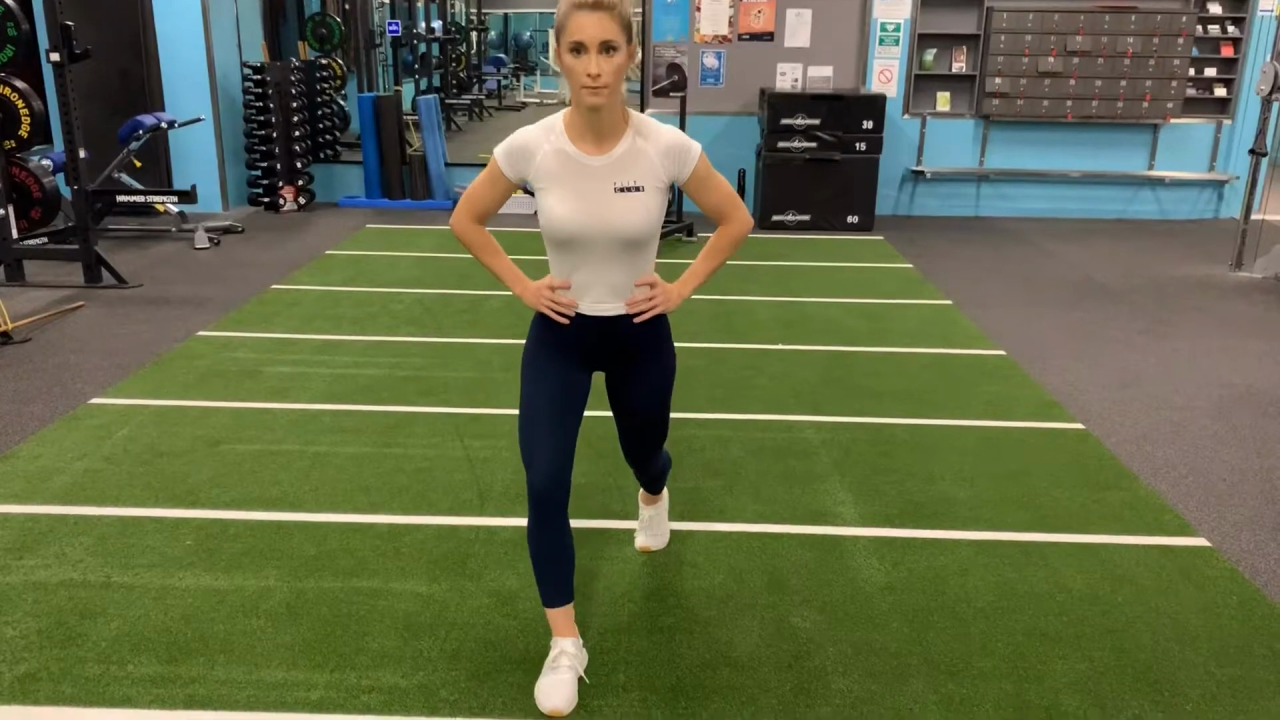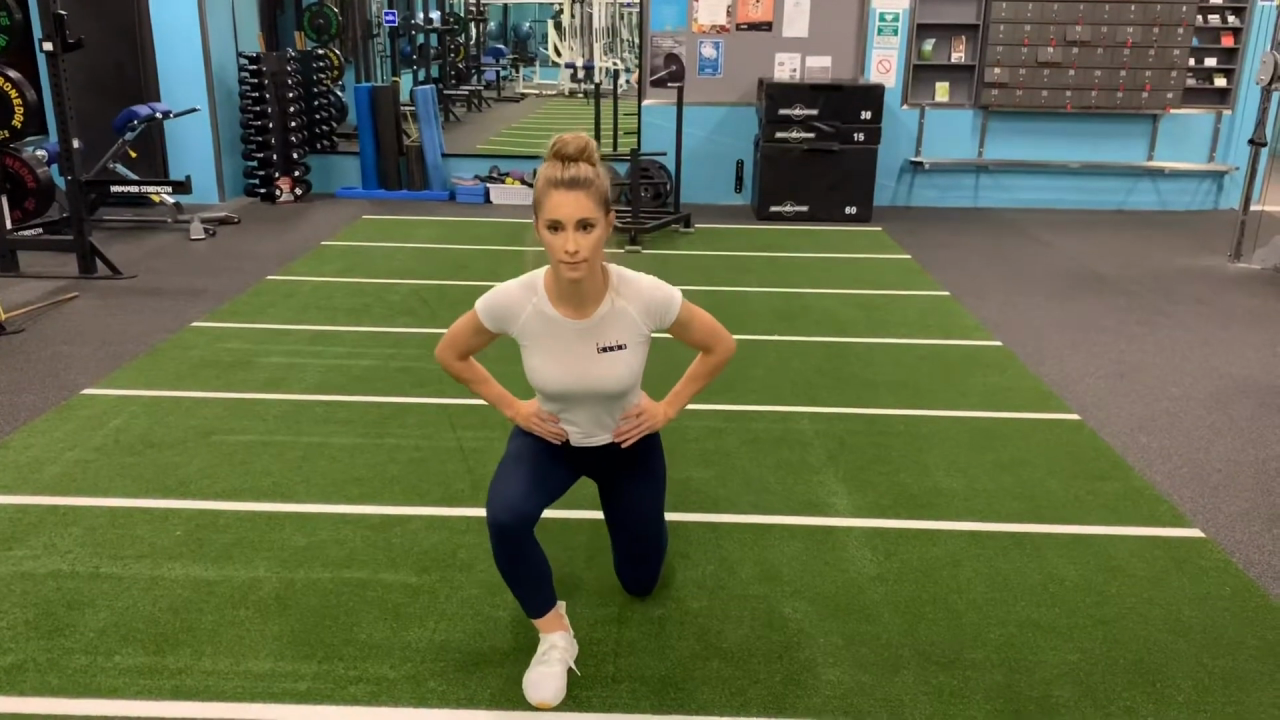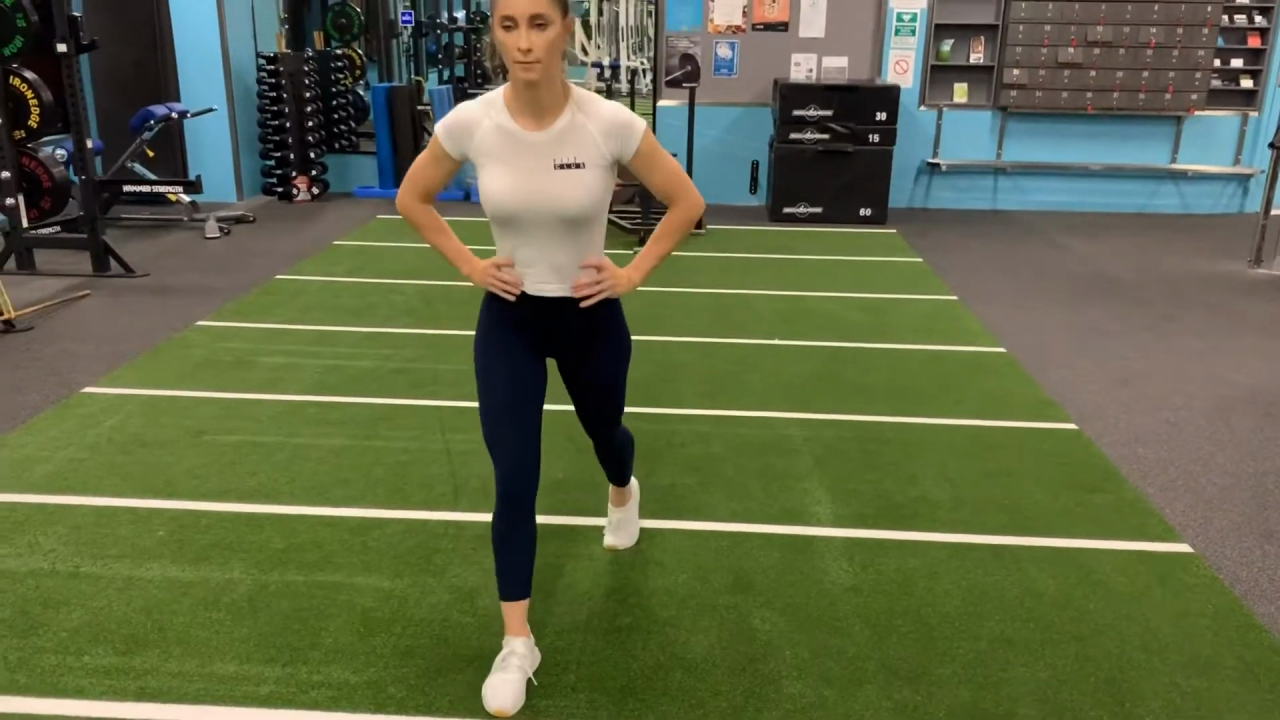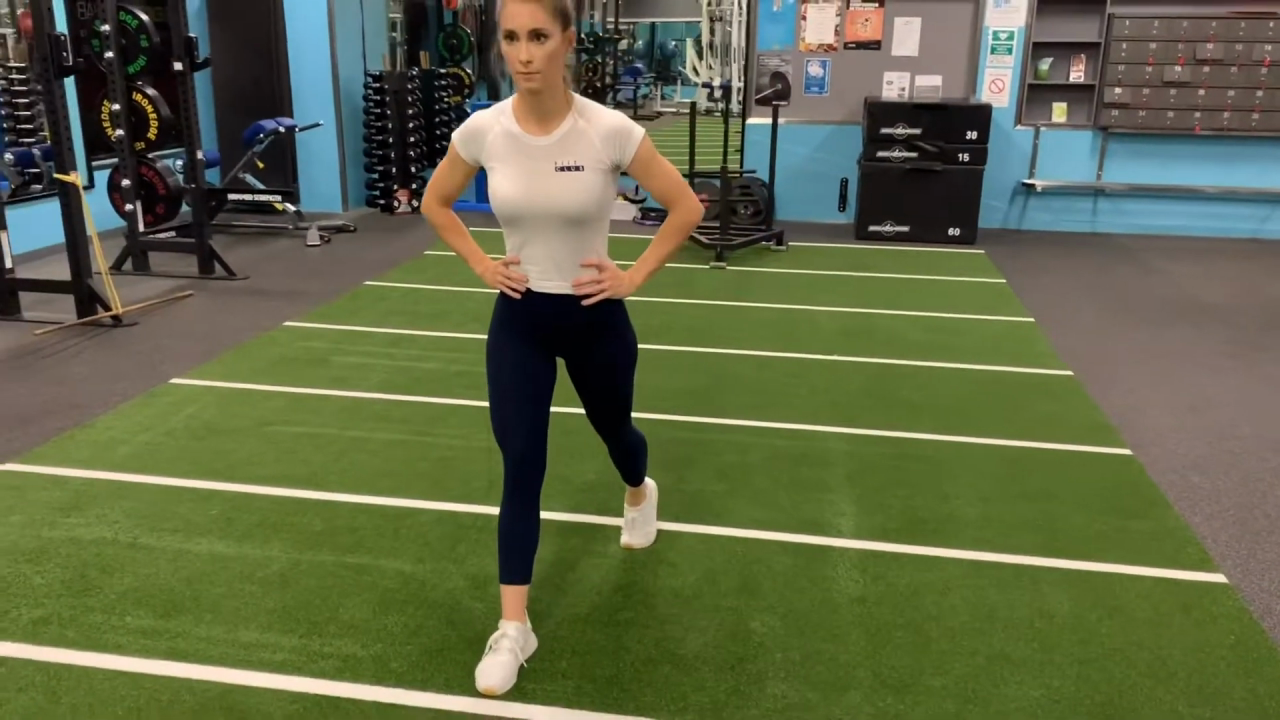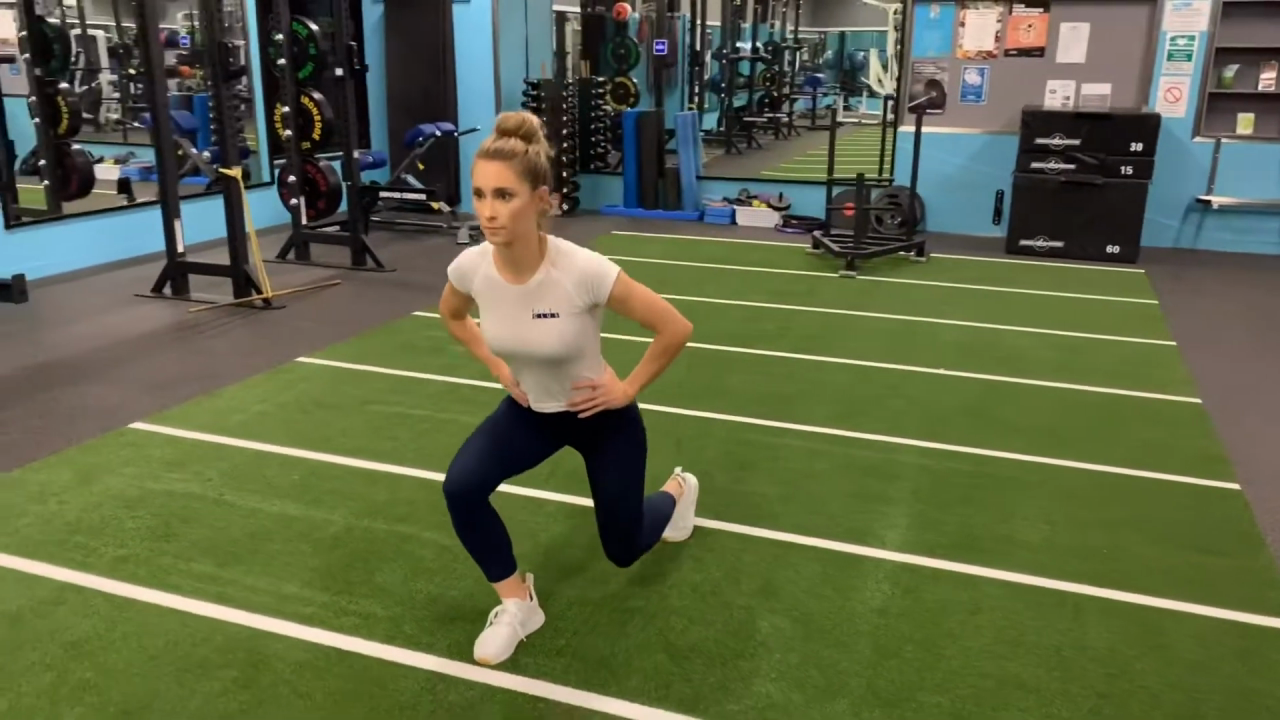
dt=1s
person 1, frame 1
left shoulder: (667, 146)
right shoulder: (529, 145)
left elbow: (736, 222)
right elbow: (466, 222)
left wrist: (682, 288)
right wrist: (522, 287)
left hip: (640, 335)
right hip: (560, 335)
left knee: (644, 454)
right knee: (546, 488)
left ankle: (654, 496)
right ankle: (564, 644)
person 1, frame 2
left shoulder: (647, 296)
right shoulder: (511, 300)
left elbow: (720, 346)
right elbow: (450, 354)
left wrist: (667, 408)
right wrist: (513, 408)
left hip: (627, 443)
right hip: (550, 438)
left knee: (639, 582)
right knee: (506, 519)
left ankle: (639, 506)
right ankle: (554, 636)
person 1, frame 3
left shoulder: (609, 122)
right shoulder: (469, 121)
left elbow: (687, 203)
right elbow: (412, 199)
left wrist: (633, 274)
right wrist: (469, 265)
left hip: (591, 320)
right hip: (509, 321)
left knee: (603, 429)
right knee: (514, 479)
left ankle: (623, 492)
right ankle: (517, 644)
person 1, frame 4
left shoulder: (608, 130)
right shoulder: (482, 129)
left elbow: (686, 207)
right elbow: (435, 203)
left wrist: (634, 275)
right wrist: (482, 266)
left hip: (594, 317)
right hip: (519, 320)
left knee: (613, 429)
right knee: (521, 468)
left ankle: (640, 493)
right ankle: (513, 628)
person 1, frame 5
left shoulder: (582, 270)
right shoulder: (469, 267)
left elbow: (675, 329)
right elbow: (452, 316)
left wrist: (627, 389)
right wrist: (496, 365)
left hip: (600, 417)
right hip: (529, 412)
left knee: (624, 549)
right knee: (462, 487)
left ankle: (677, 490)
right ankle: (517, 602)
